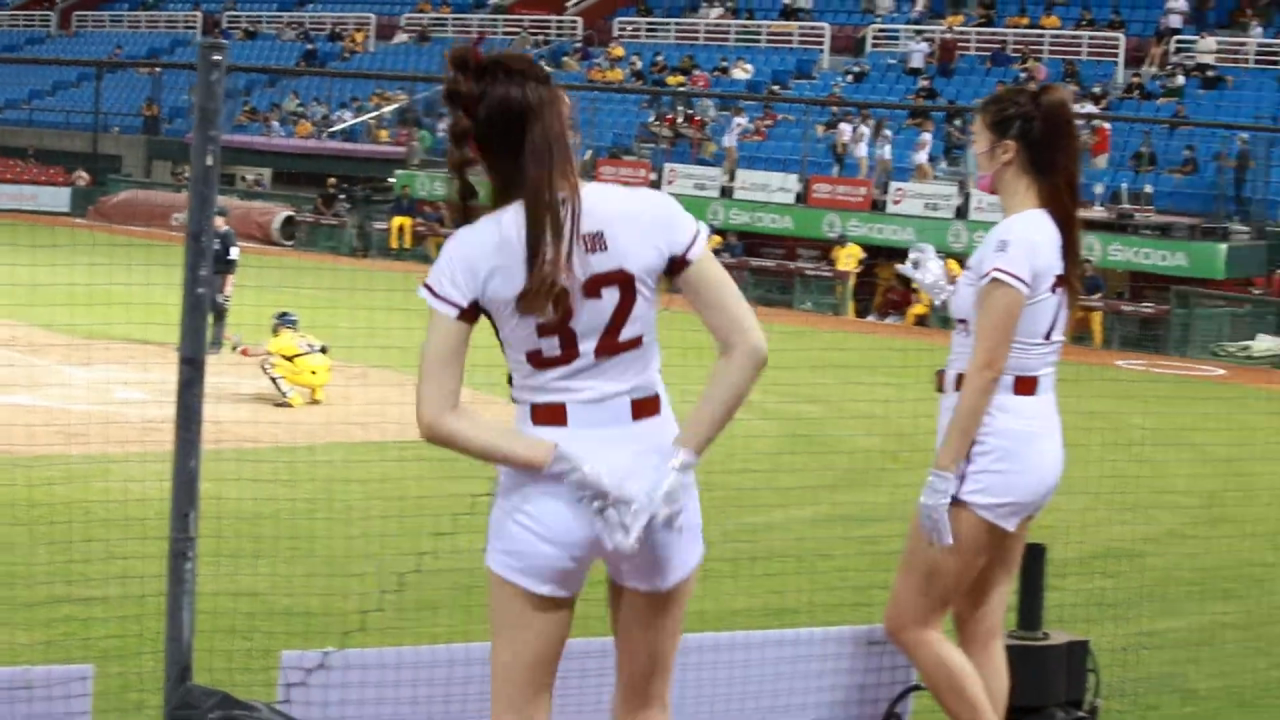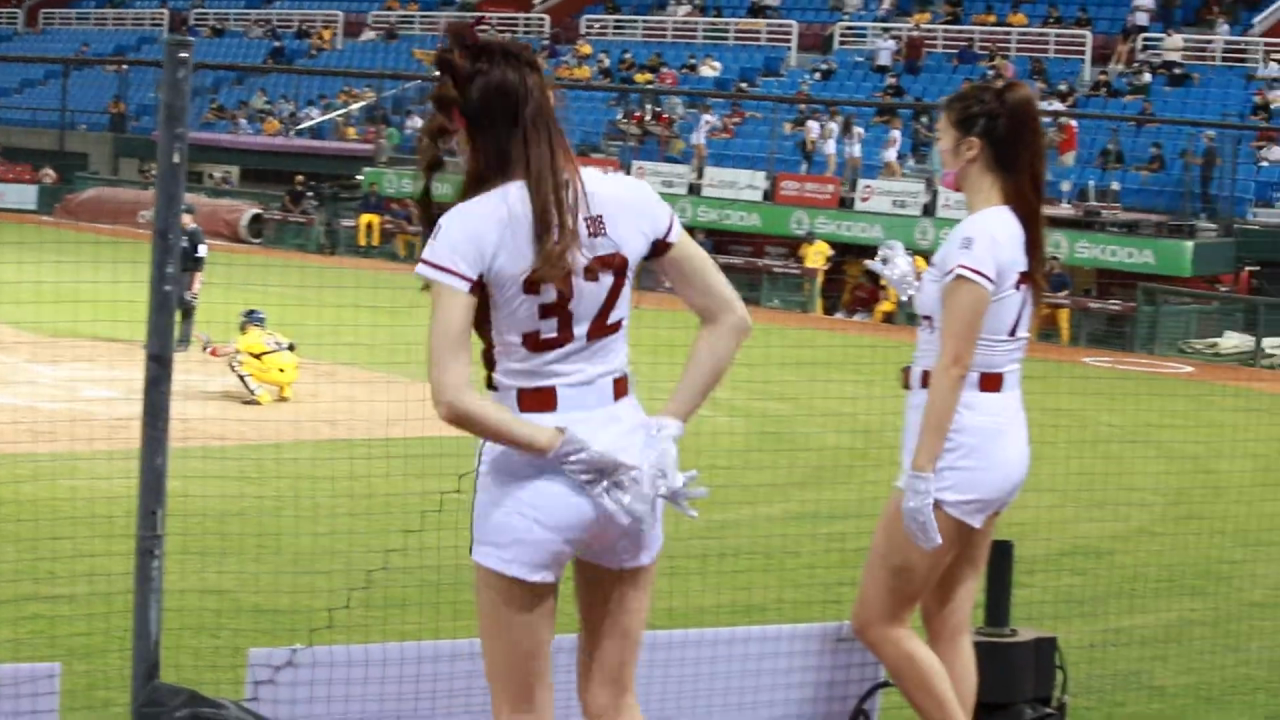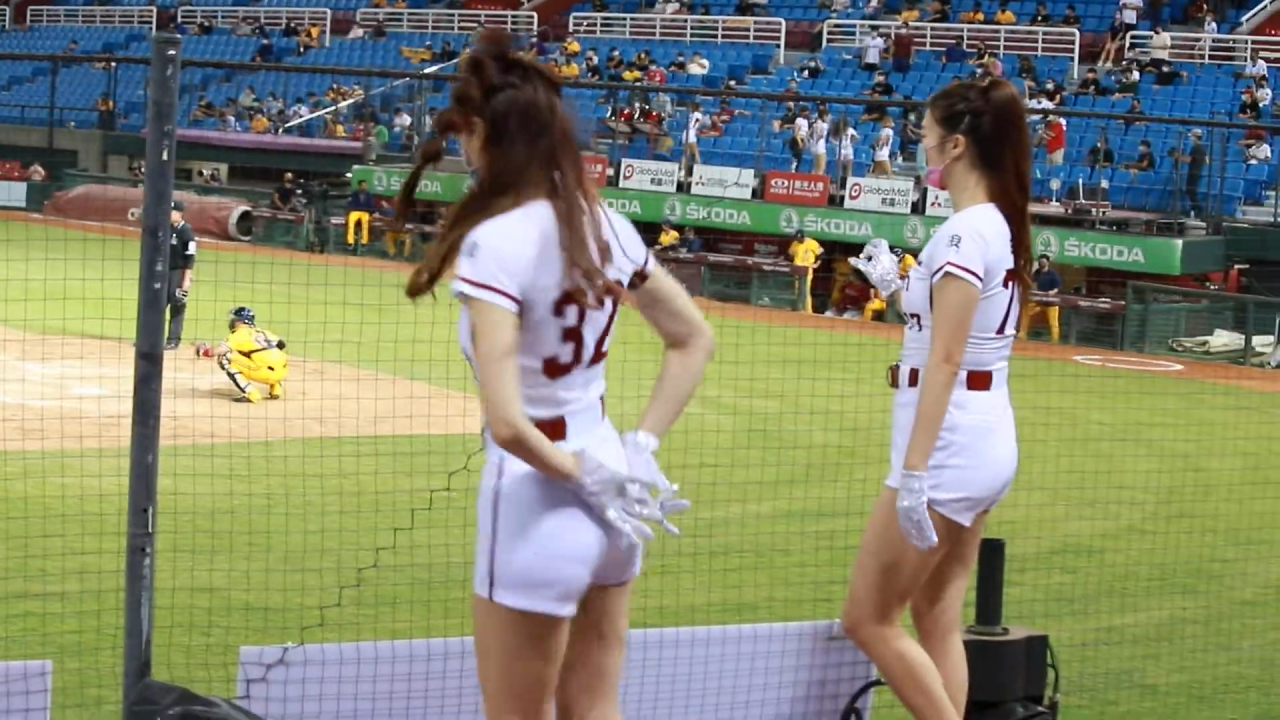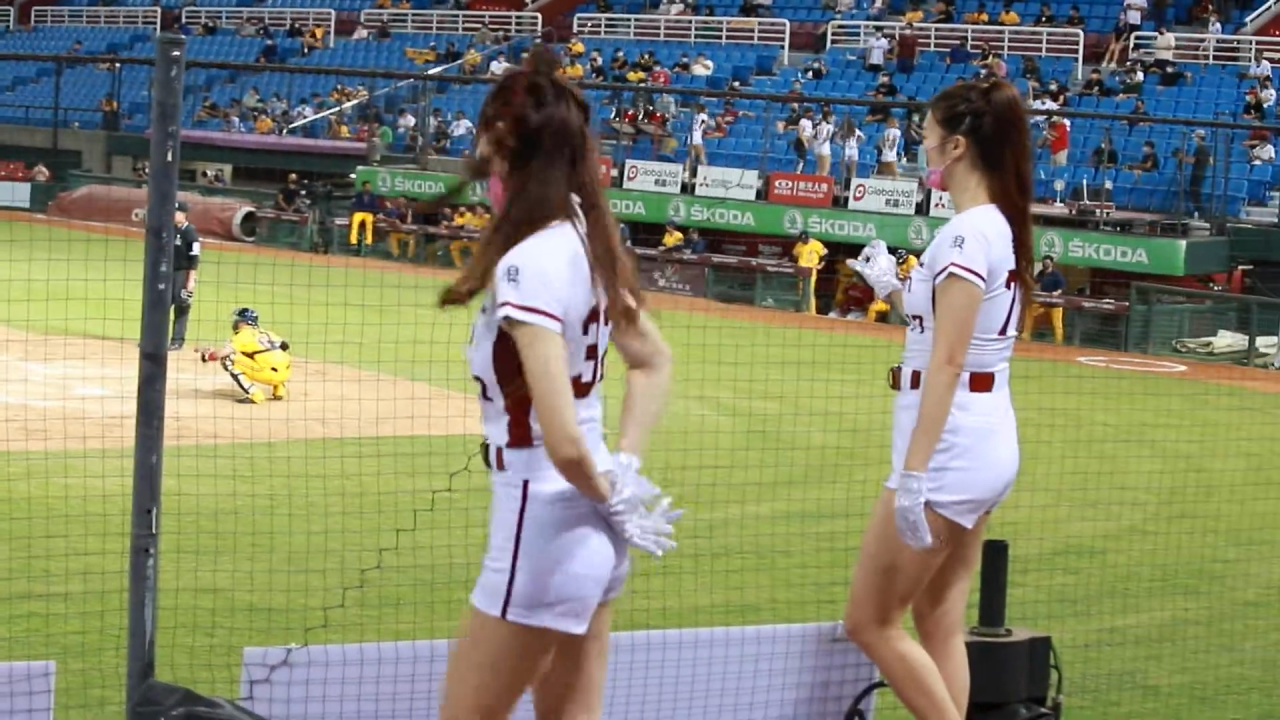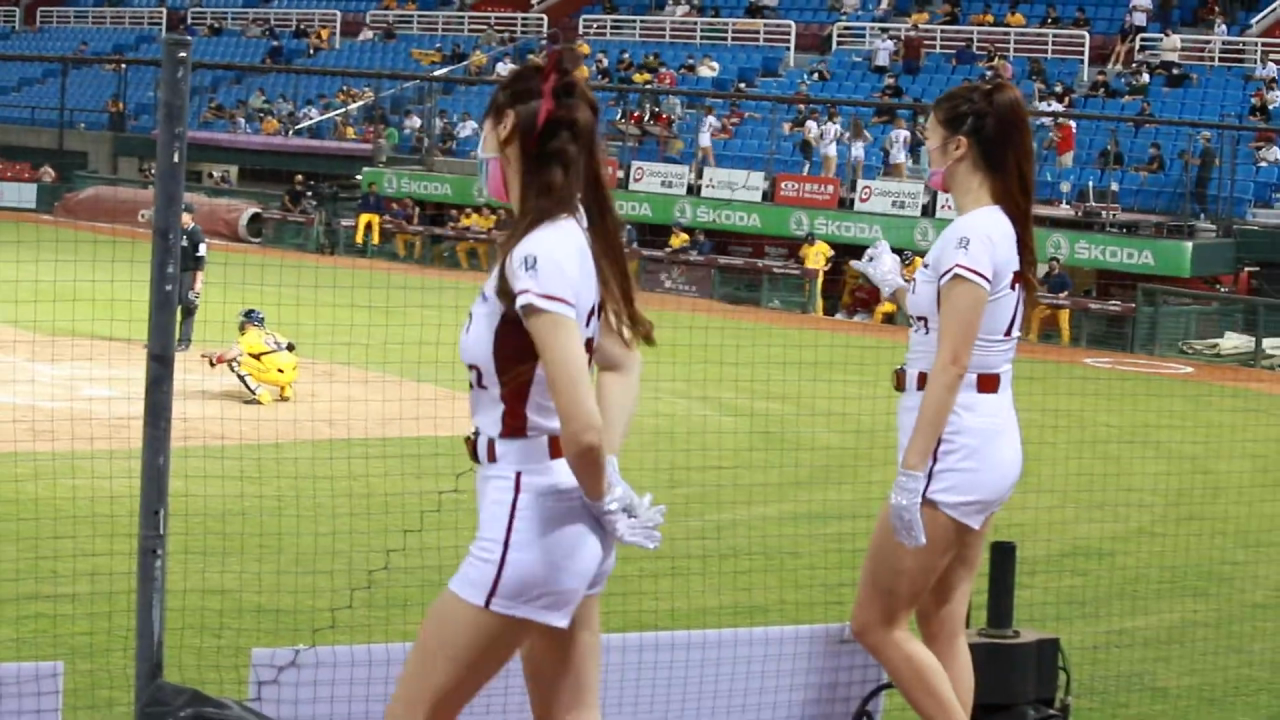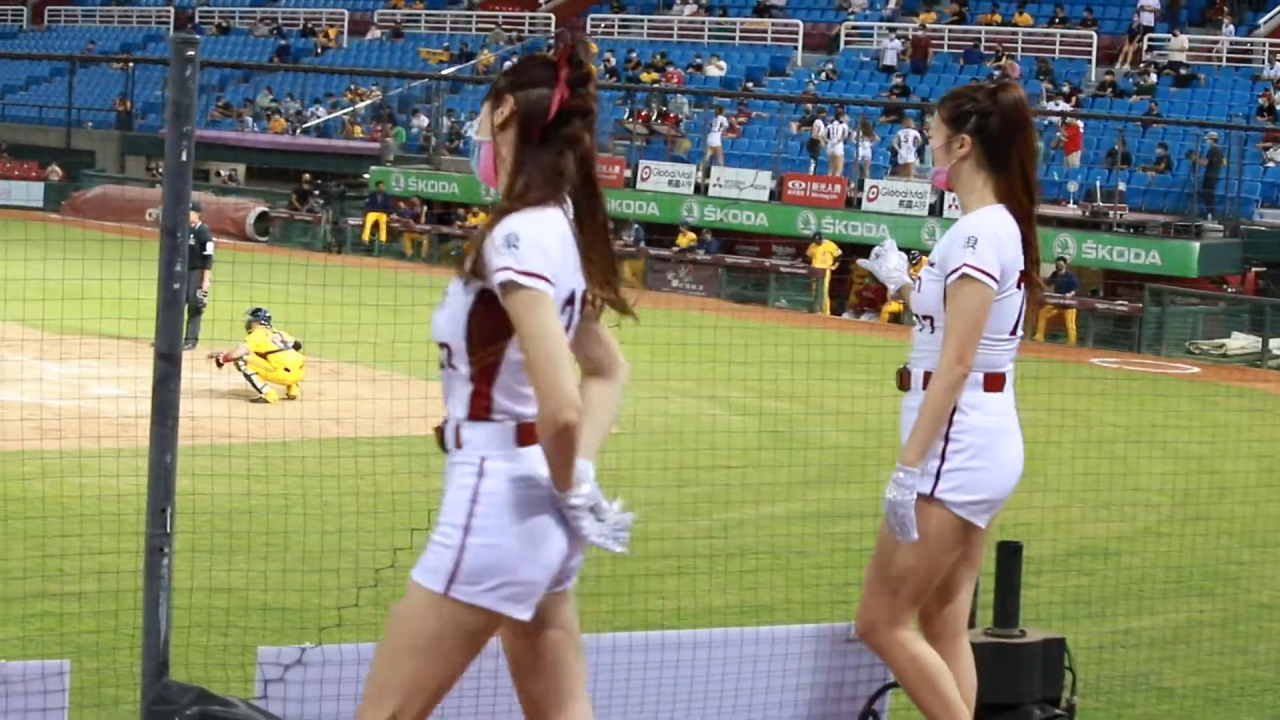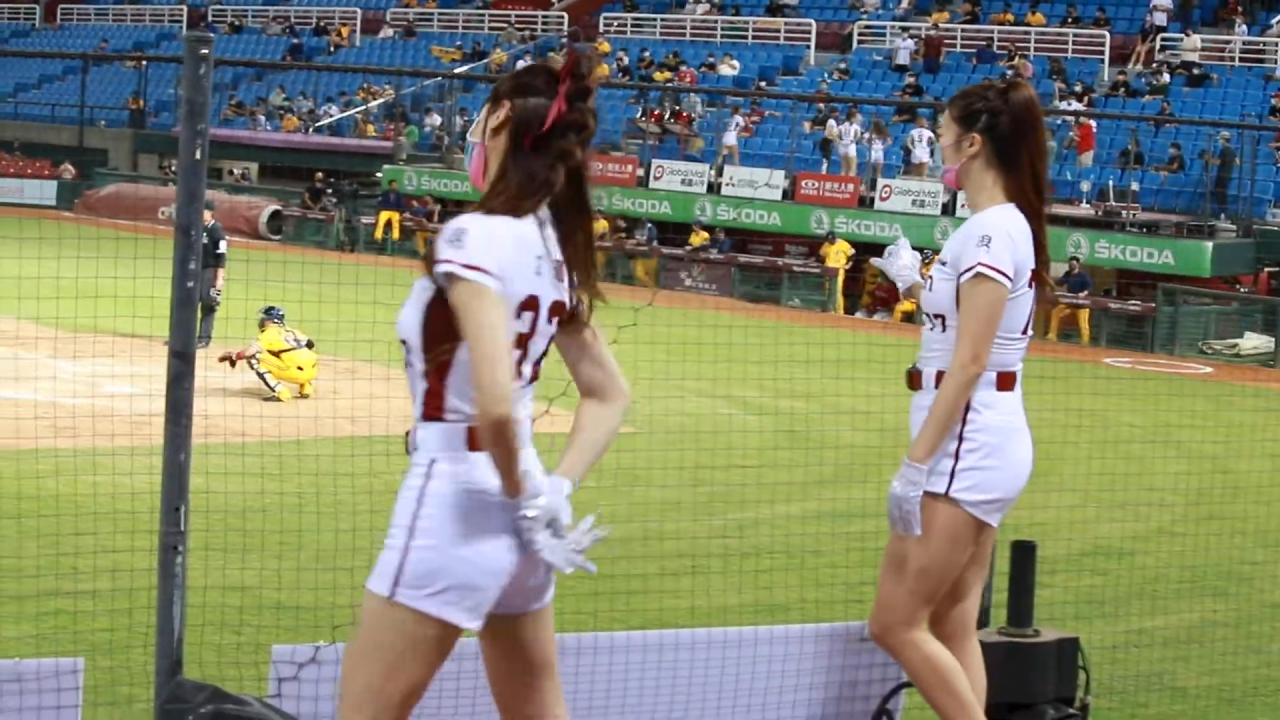
dt=0.1s
person 1, frame 1
left shoulder: (469, 251)
right shoulder: (650, 213)
left elbow: (436, 419)
right elbow: (746, 348)
left wrist: (566, 469)
right wrist: (677, 461)
left hip: (541, 496)
right hip: (644, 483)
person 1, frame 2
left shoulder: (466, 228)
right shoulder: (631, 200)
left elbow: (452, 397)
right elbow: (730, 319)
left wrist: (567, 450)
right wrist: (662, 429)
left hip: (528, 481)
right hip: (629, 461)
person 1, frame 3
left shoulder: (494, 244)
right shoulder: (606, 225)
left elbow: (504, 419)
right elbow: (695, 339)
left wrist: (583, 479)
right wrist: (639, 448)
left hip: (538, 510)
right hip: (600, 505)
person 1, frame 4
left shoulder: (528, 265)
right shoulder: (597, 245)
left elbow: (559, 440)
right elbow: (652, 363)
left wrist: (609, 498)
right wrist: (623, 475)
left hip: (547, 527)
right hip: (597, 522)
person 1, frame 5
left shoulder: (538, 255)
right shoulder: (579, 239)
left elbow: (582, 430)
right elbow: (619, 365)
left wrist: (599, 496)
right wrist: (604, 487)
left hip: (532, 525)
right hip: (568, 522)
person 1, frame 6
left shoulder: (517, 235)
right shoulder: (564, 229)
left elbow: (559, 409)
right elbow: (609, 371)
left wrist: (570, 491)
right wrist: (577, 478)
left hip: (497, 512)
right hip: (537, 511)
person 1, frame 7
left shoulder: (471, 238)
right shoulder: (560, 253)
left elbow: (490, 402)
right elbow: (609, 394)
left wrist: (526, 504)
right wrist: (557, 490)
left hip: (458, 515)
right hip: (515, 522)
person 2, frame 1
left shoulder: (1013, 238)
right shoulder: (1047, 231)
left elbow: (986, 368)
left wrist: (942, 474)
right wrist: (947, 292)
left hip: (993, 451)
right hip: (1027, 447)
left knee: (910, 621)
right knee: (979, 627)
person 2, frame 2
left shoulder: (978, 234)
right shoulder: (1012, 227)
left elbow: (954, 365)
left wrist: (918, 473)
right wrist: (914, 287)
left hip: (961, 447)
right hip: (993, 444)
left knee: (878, 619)
right knee: (947, 623)
person 2, frame 3
left shoulder: (965, 232)
right shoulder: (996, 226)
left elbow: (944, 362)
left wrist: (913, 472)
right wrist: (899, 288)
left hip: (950, 445)
right hip: (981, 442)
left knee: (868, 618)
right knee: (936, 622)
person 2, frame 4
left shoulder: (967, 233)
right shoulder: (997, 226)
left elbow: (947, 364)
left wrist: (913, 473)
right wrist: (892, 289)
left hip: (951, 447)
right hip: (983, 444)
left knee: (870, 621)
right knee: (938, 624)
person 2, frame 5
left shoulder: (972, 234)
right shoulder: (997, 227)
left elbow: (951, 366)
left wrist: (909, 472)
right wrist: (896, 288)
left hip: (954, 448)
right hip: (979, 446)
left knee: (877, 623)
right knee: (941, 627)
person 2, frame 6
left shoulder: (977, 233)
right shoulder: (1000, 225)
left elbow: (956, 365)
left wrist: (907, 468)
right wrist: (902, 285)
left hip: (957, 448)
right hip: (980, 446)
left knee: (882, 622)
right knee: (942, 626)
person 2, frame 7
left shoulder: (990, 232)
right shoulder: (1004, 225)
left elbow: (968, 363)
left wrist: (913, 463)
right wrist: (914, 284)
left hip: (968, 447)
right hip: (982, 446)
left knee: (895, 623)
right knee: (952, 627)
